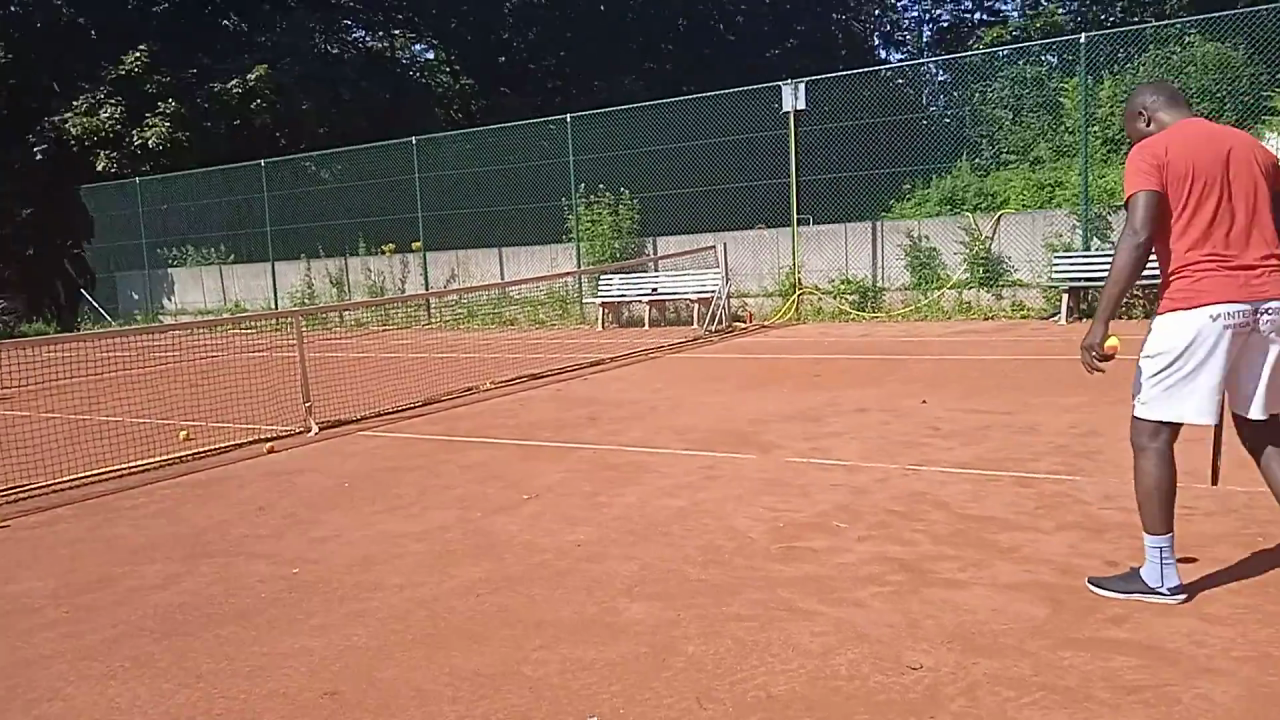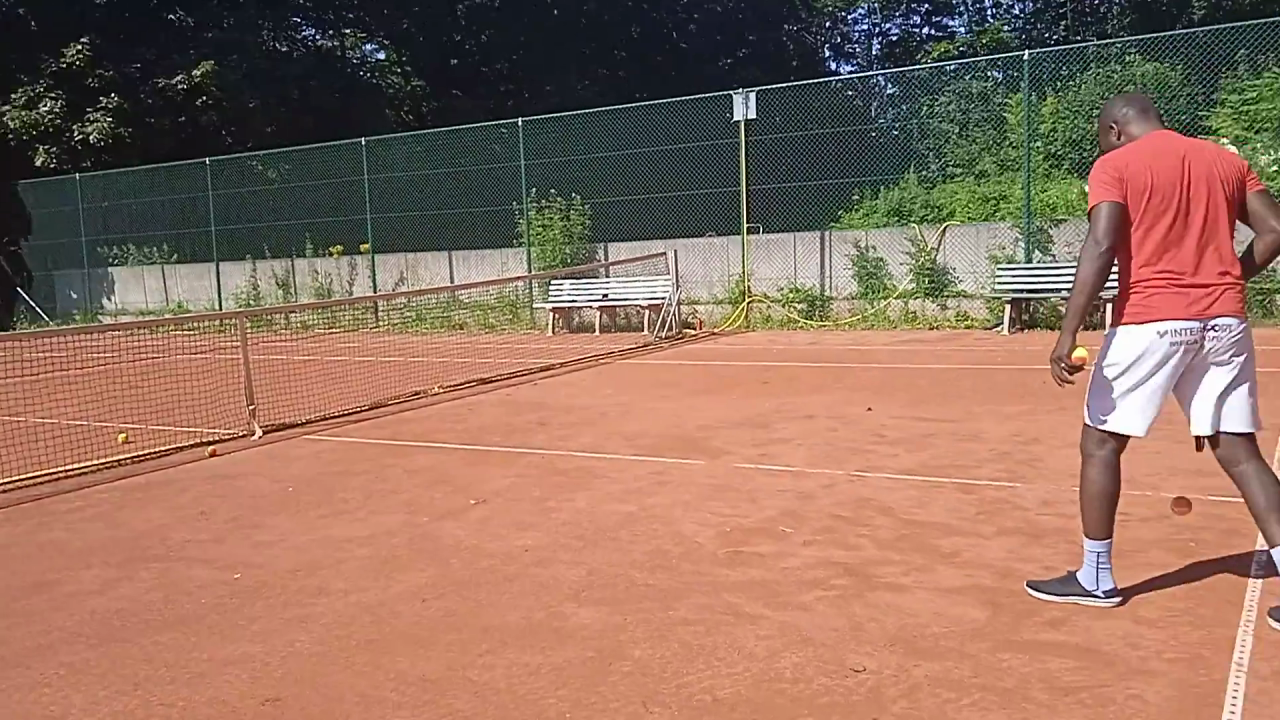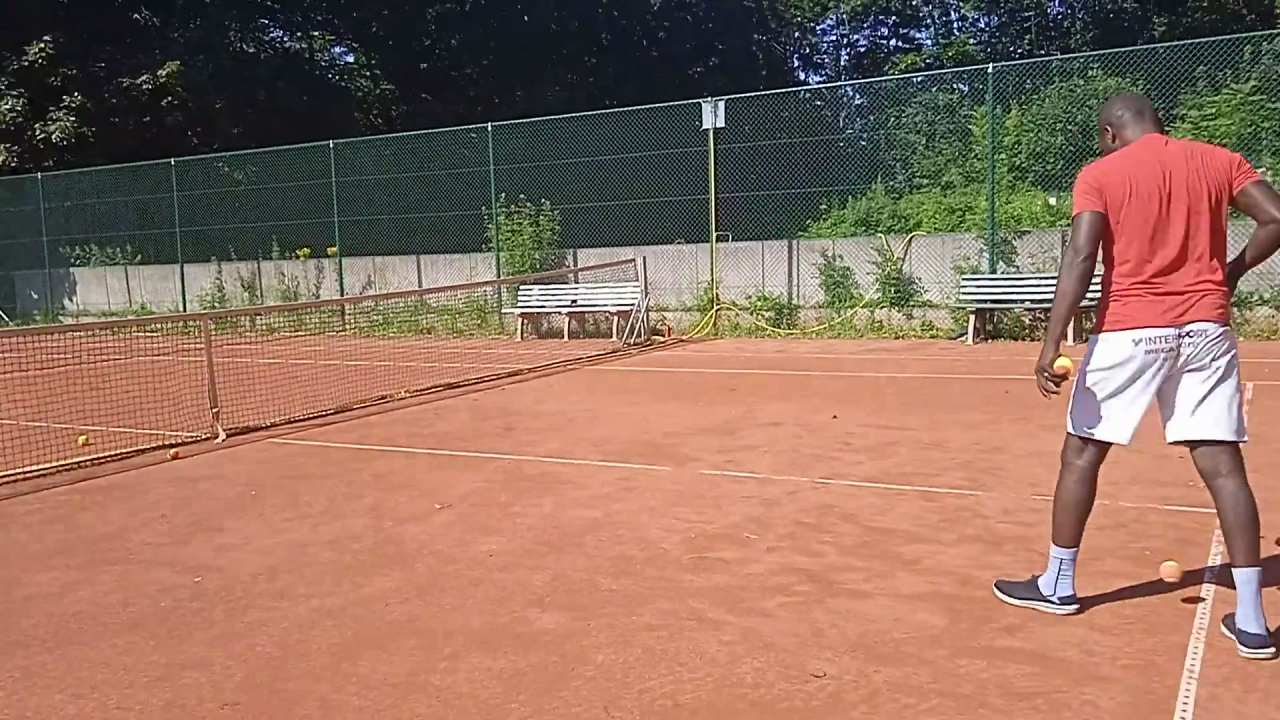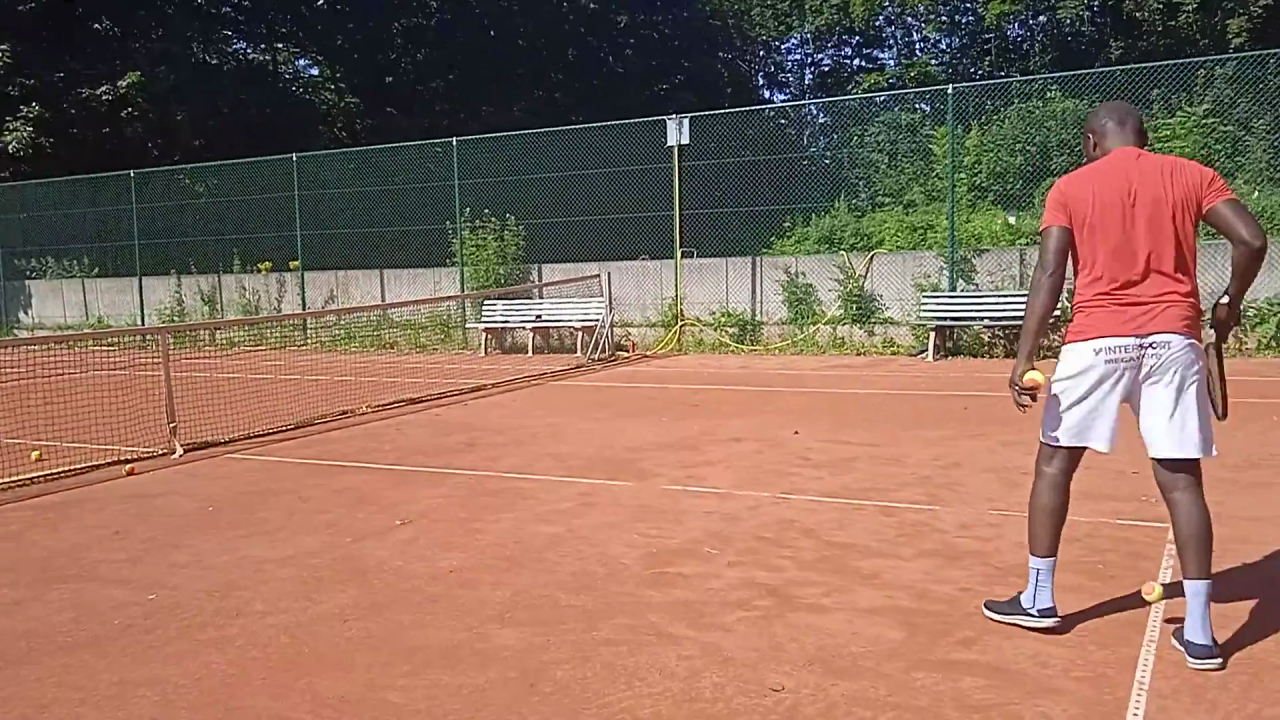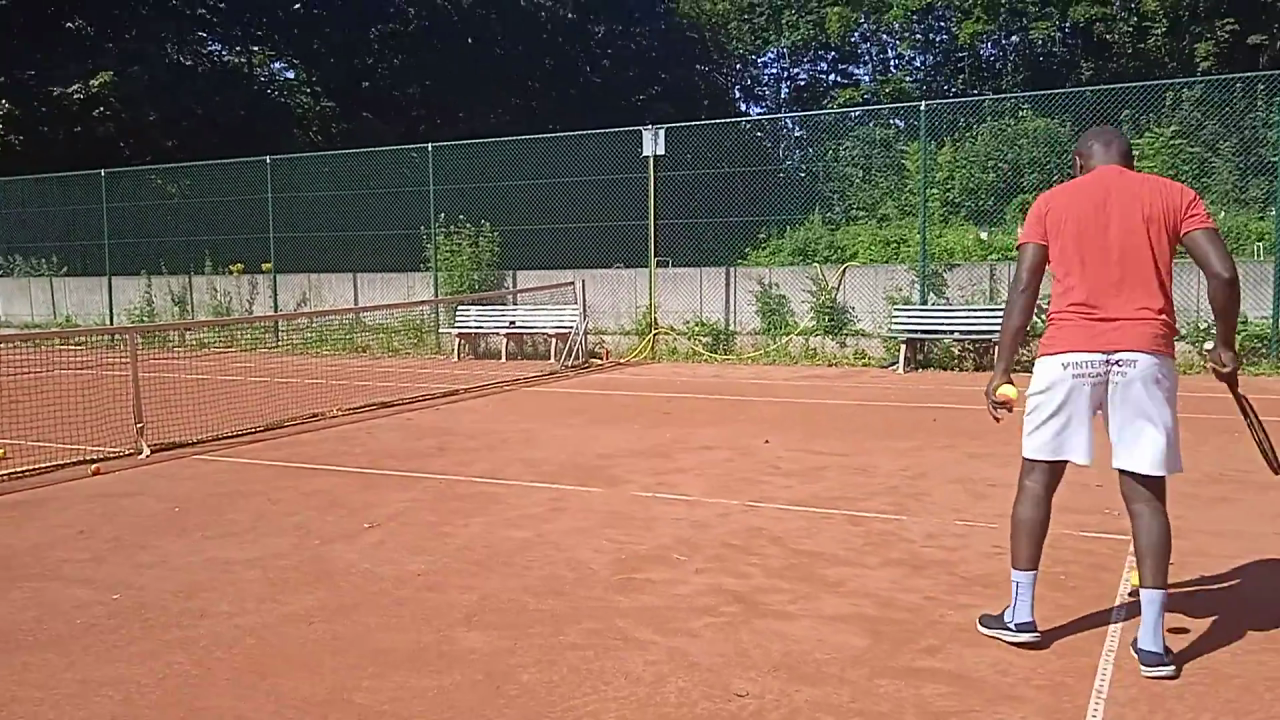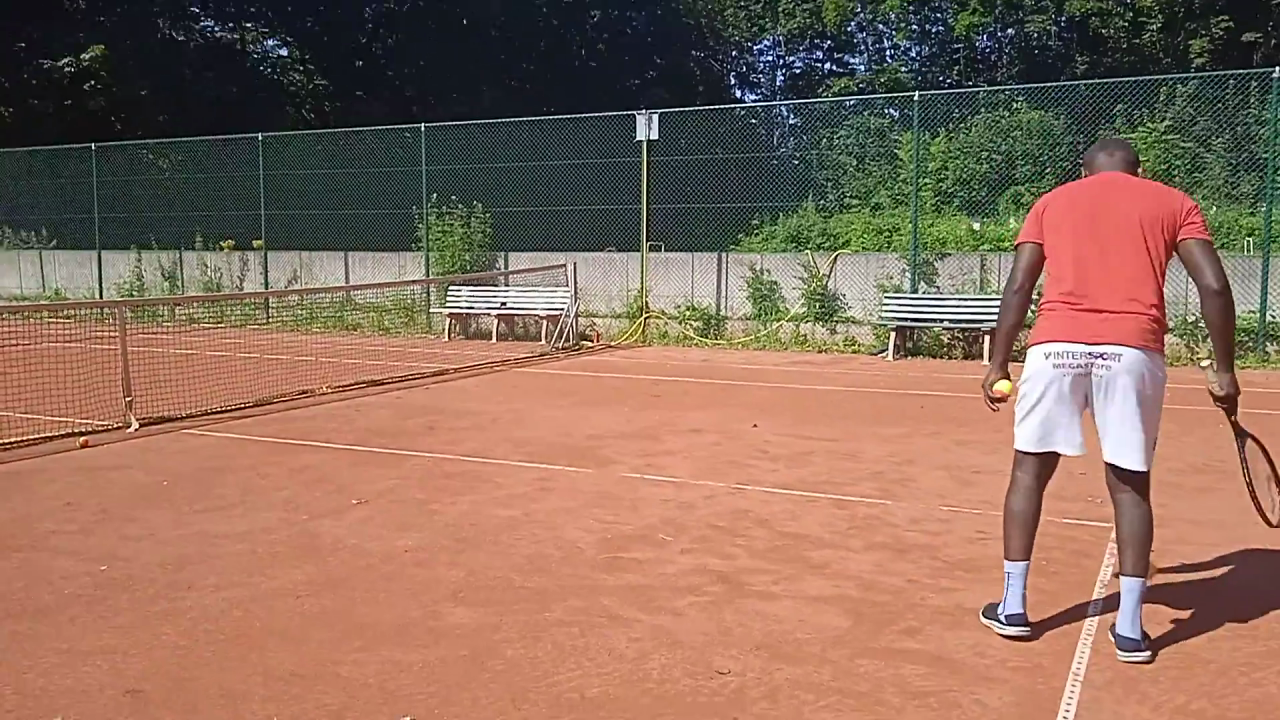
dt=0.1s
person 1, frame 1
left shoulder: (1150, 153)
left elbow: (1137, 239)
left wrist: (1100, 321)
left hip: (1193, 310)
left knee: (1151, 435)
left ankle: (1160, 573)
person 1, frame 2
left shoulder: (1115, 165)
right shoulder: (1225, 158)
left elbow: (1100, 249)
left wrist: (1068, 333)
left hip: (1150, 323)
right hip: (1224, 322)
left knee: (1099, 443)
left ankle: (1095, 577)
person 1, frame 3
left shoulder: (1099, 175)
right shoulder: (1220, 161)
left elbow: (1080, 263)
left wrist: (1051, 341)
right wrist: (1231, 272)
left hip: (1129, 331)
right hip: (1207, 329)
left knee: (1081, 452)
right knee: (1222, 465)
left ankle: (1057, 583)
person 1, frame 4
left shoulder: (1072, 186)
right shoulder: (1195, 175)
left elbow: (1049, 273)
right elbow: (1252, 241)
left wrist: (1025, 355)
right wrist: (1231, 302)
left hip: (1098, 340)
right hip: (1174, 340)
left knee: (1054, 462)
right knee: (1180, 480)
left ankle: (1038, 598)
right ankle: (1199, 630)
person 1, frame 5
left shoulder: (1051, 201)
right shoulder: (1175, 195)
left elbow: (1023, 290)
right elbow: (1224, 274)
left wrist: (1001, 370)
right wrist: (1225, 347)
left hip: (1067, 355)
right hip: (1144, 356)
left knee: (1036, 478)
right knee: (1145, 493)
left ankle: (1018, 614)
right ankle: (1152, 640)
person 1, frame 6
left shoulder: (1052, 201)
right shoulder: (1174, 202)
left elbow: (1017, 287)
right elbow: (1214, 286)
left wrist: (998, 362)
right wrist: (1225, 370)
left hip: (1057, 344)
right hip: (1133, 350)
left knee: (1030, 471)
right knee: (1127, 485)
left ankle: (1013, 606)
right ankle: (1130, 626)
